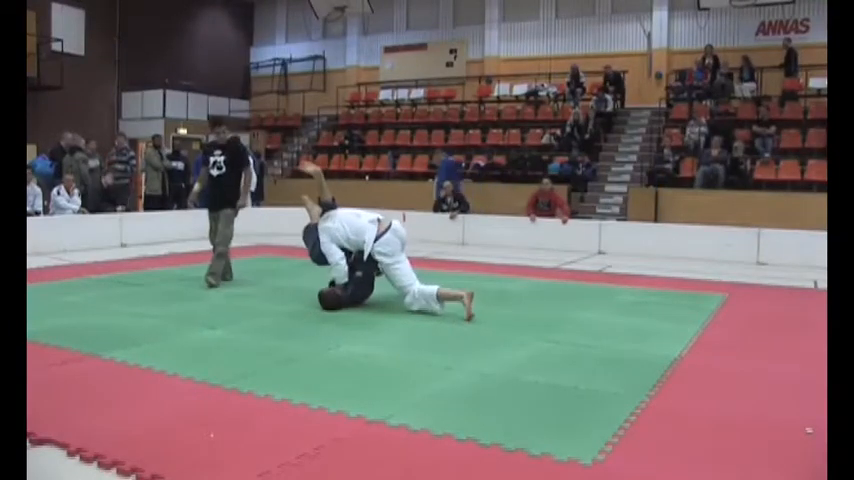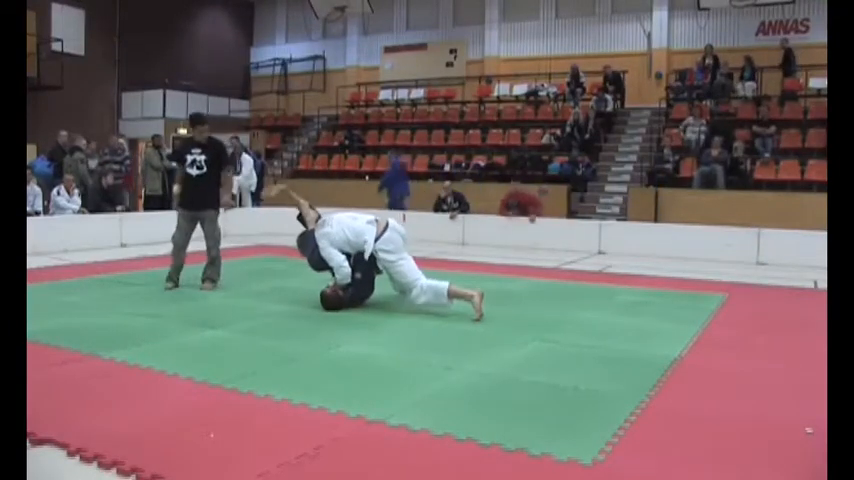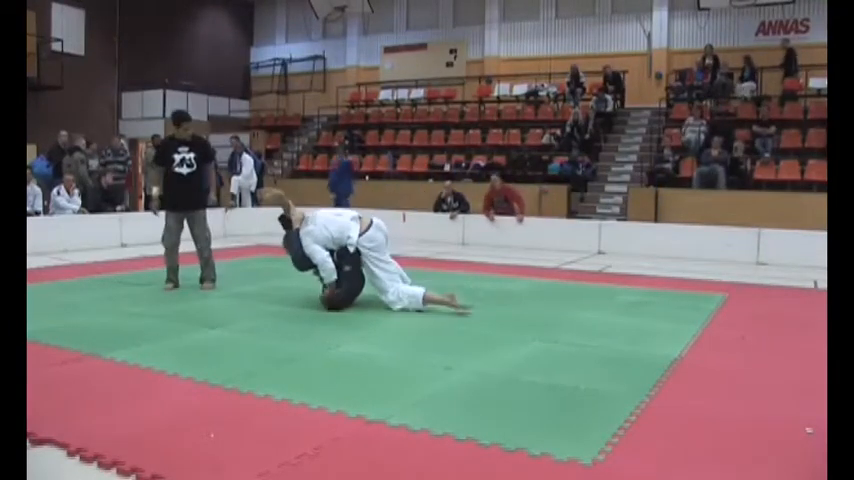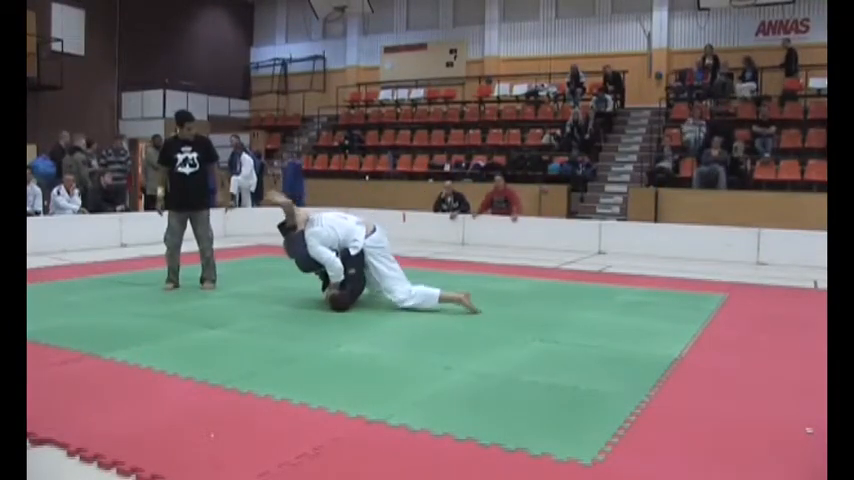
dt=0.7s
person 1, frame 1
left shoulder: (324, 235)
right shoulder: (332, 214)
left elbow: (340, 267)
left hip: (383, 245)
right hip: (393, 227)
left knee: (413, 296)
left ankle: (460, 296)
person 1, frame 2
left shoulder: (321, 243)
right shoulder: (325, 223)
left elbow: (343, 271)
right elbow: (307, 210)
left wrist: (336, 288)
left hip: (384, 247)
right hip: (390, 229)
left knee: (421, 287)
left ankle: (472, 296)
person 1, frame 3
left shoulder: (307, 239)
right shoulder: (311, 217)
left elbow: (326, 265)
right elbow: (293, 211)
left wrist: (330, 289)
right wrist: (281, 198)
left hip: (366, 242)
right hip: (374, 225)
left knee: (393, 295)
left ankle: (444, 301)
right ankle: (409, 285)
person 1, frame 4
left shoulder: (312, 243)
right shoulder: (311, 219)
left elbow: (334, 265)
left wrist: (332, 288)
right wrist: (286, 204)
left hip: (369, 246)
right hip: (373, 233)
left knee: (403, 295)
left ankle: (458, 298)
person 2, frame 1
left shoulder: (237, 147)
right shoulder: (209, 148)
left elbow: (247, 172)
left wrist: (243, 196)
right wrist: (196, 190)
left hip: (229, 201)
right hip: (213, 200)
left knee: (222, 239)
right knee: (215, 239)
left ankle: (214, 275)
right ankle: (225, 273)
person 2, frame 2
left shoulder: (217, 146)
right shoulder: (185, 145)
left elbow: (226, 171)
right elbow: (181, 170)
left wrist: (226, 194)
right wrist: (177, 193)
left hip: (209, 203)
right hip: (187, 202)
left knee: (212, 242)
right knee: (179, 241)
left ankle: (211, 278)
right ankle: (173, 278)
person 2, frame 3
left shoulder: (201, 143)
right shoulder: (166, 145)
left elbow: (209, 168)
right elbow: (159, 171)
left wrist: (212, 191)
right wrist: (156, 196)
left hip: (197, 202)
right hip: (173, 203)
left knee: (203, 242)
right knee: (170, 243)
left ankle: (208, 278)
right ankle: (171, 279)
person 2, frame 4
left shoulder: (204, 143)
right shoulder: (169, 145)
left elbow: (213, 167)
right elbow: (164, 171)
right wrist: (160, 196)
left hip: (200, 202)
right hip: (176, 203)
left knee: (205, 242)
right knee: (172, 243)
left ankle: (209, 278)
right ankle: (172, 279)
